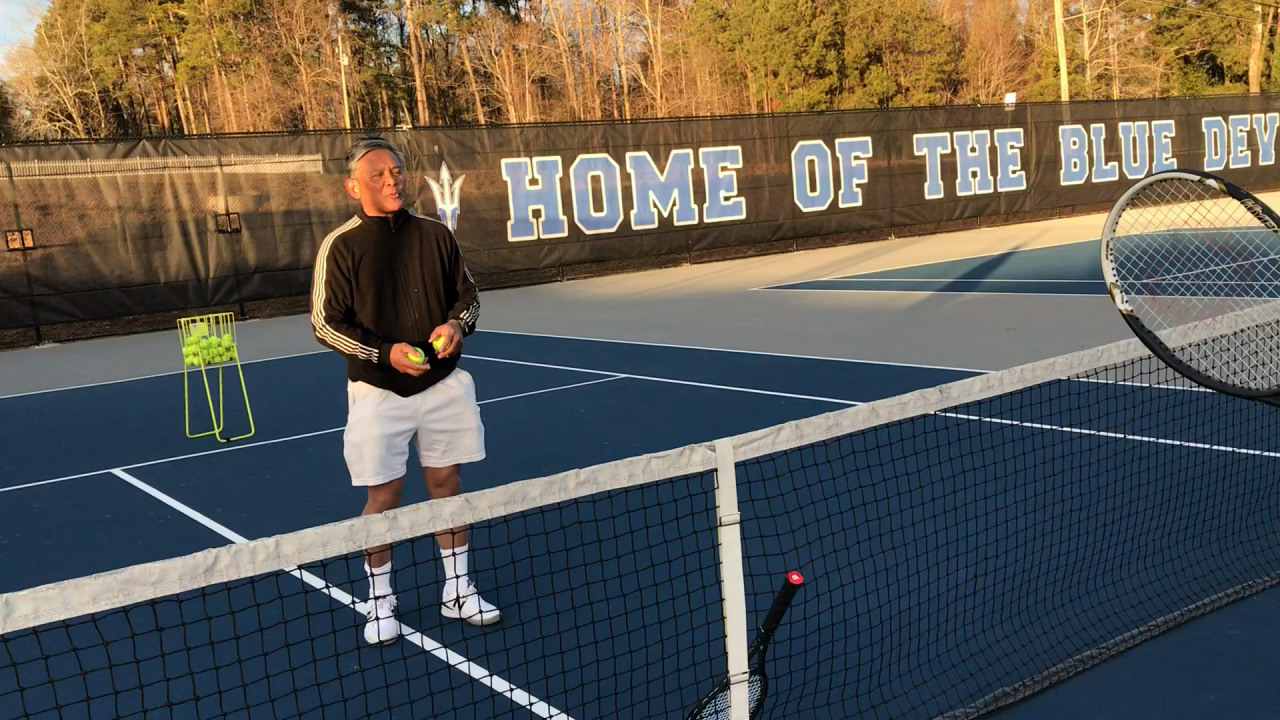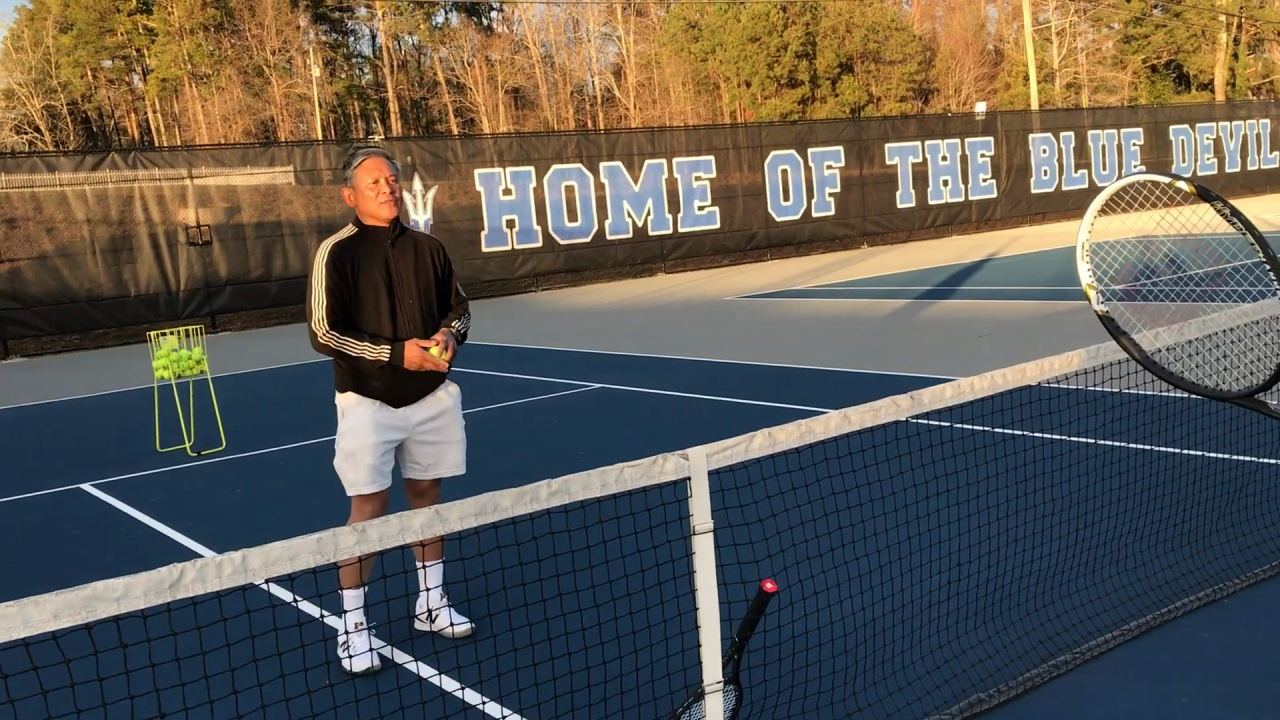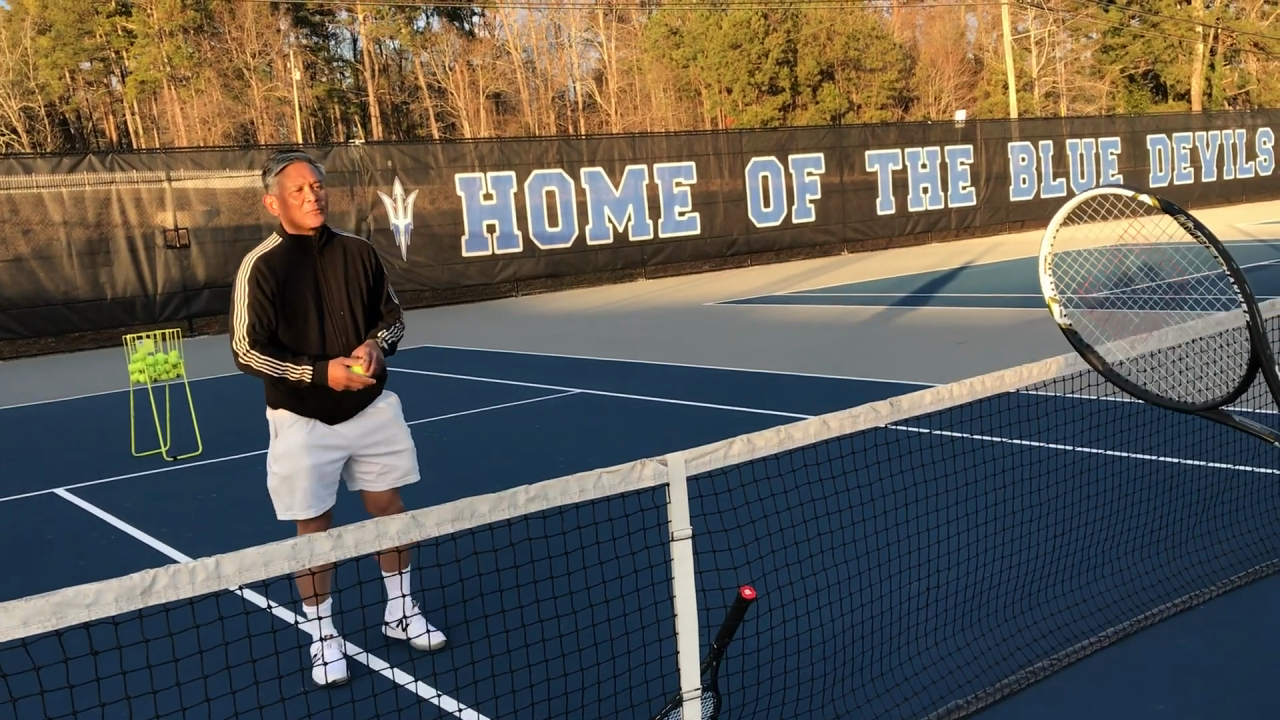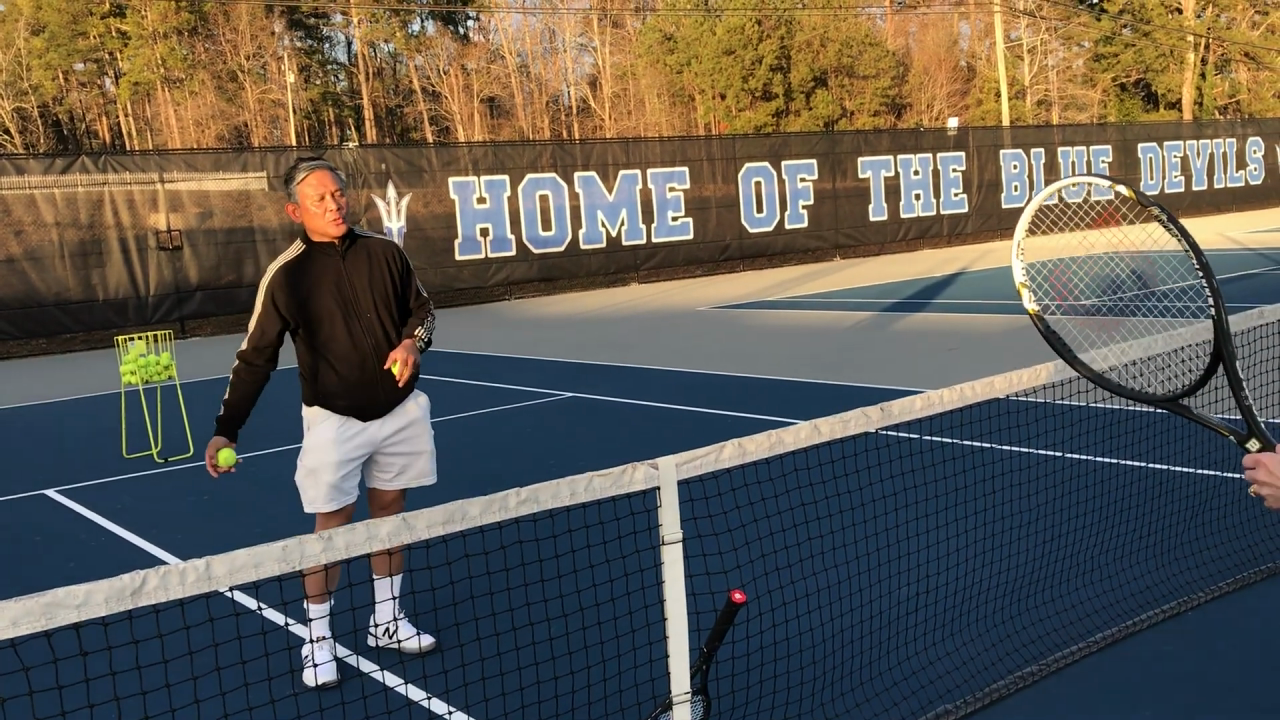
dt=0.7s
person 1, frame 1
left shoulder: (436, 235)
right shoulder: (341, 247)
left elbow: (466, 296)
right elbow: (326, 324)
left wrist: (457, 325)
right wrist: (383, 352)
left hip: (443, 384)
right hip: (378, 392)
left knee: (446, 484)
right knee: (384, 497)
left ankle: (458, 590)
right ankle: (379, 597)
person 1, frame 2
left shoulder: (428, 247)
right shoulder: (336, 253)
left elbow: (458, 307)
right elbow: (324, 333)
left wrist: (449, 334)
right wrist: (396, 352)
left hip: (431, 395)
right hip: (367, 401)
left knee: (426, 496)
right knee: (368, 508)
left ankle: (431, 603)
right ankle: (353, 625)
person 1, frame 3
left shoulder: (359, 252)
right shoulder: (261, 266)
left elbow: (392, 315)
right elbow: (248, 351)
left wrist: (376, 345)
right wrist: (320, 372)
left hip: (372, 408)
right hip: (304, 422)
left knee: (388, 508)
right knee: (314, 529)
left ankle: (400, 612)
right ankle: (323, 638)
person 1, frame 4
left shoulder: (385, 252)
right shoulder: (286, 276)
left elbow: (422, 309)
right elbow: (255, 358)
left wrist: (414, 342)
right wrist: (226, 429)
left hip: (400, 409)
right hip: (335, 420)
left knee: (389, 511)
right knee: (331, 526)
left ankle: (387, 619)
right ankle: (318, 638)
